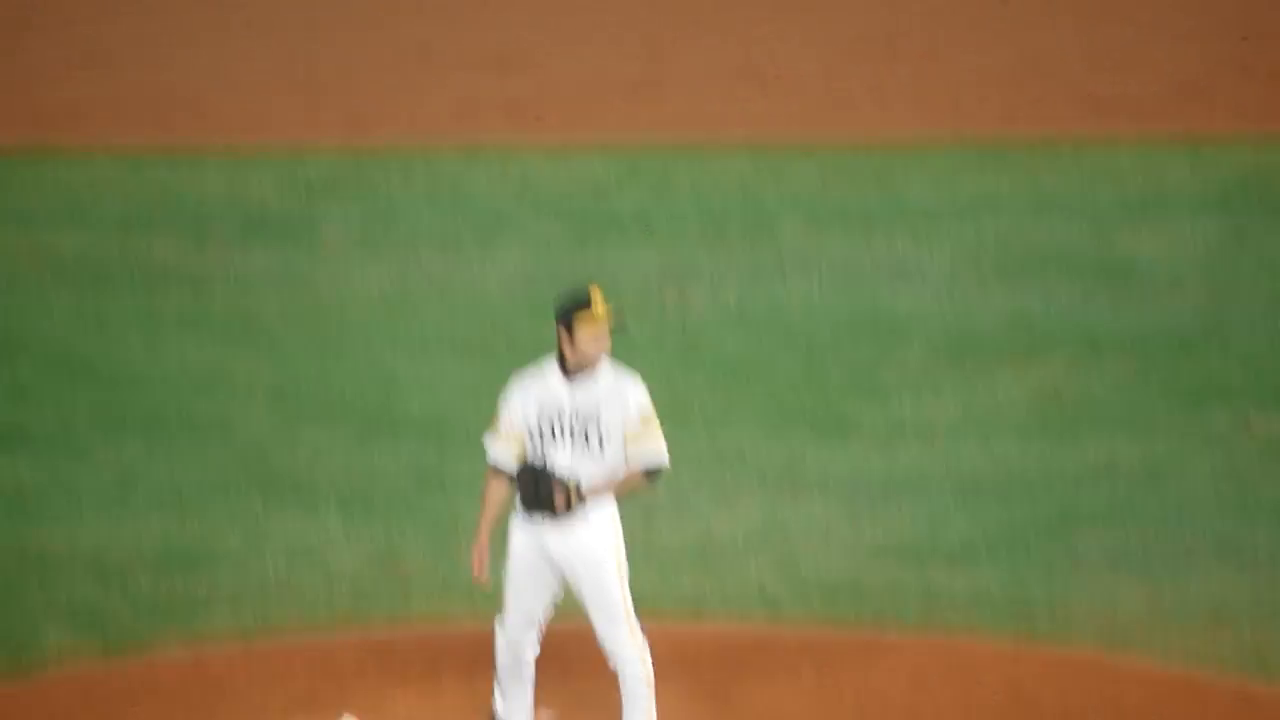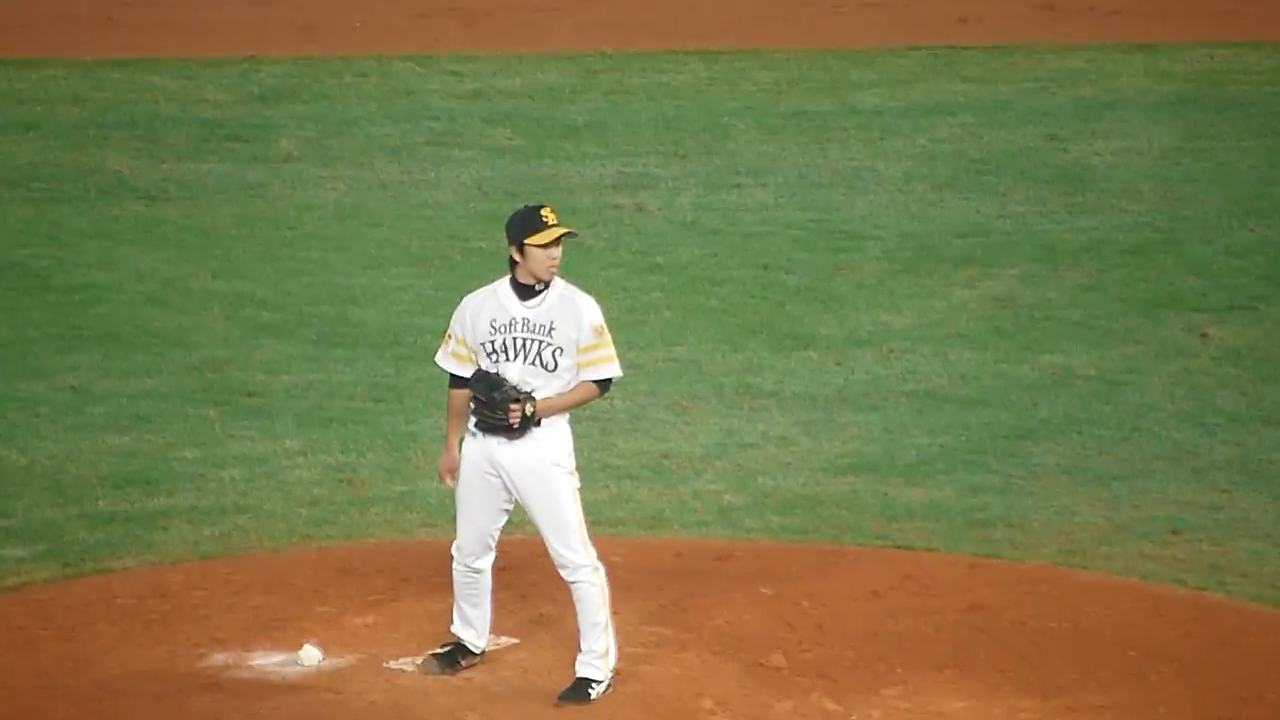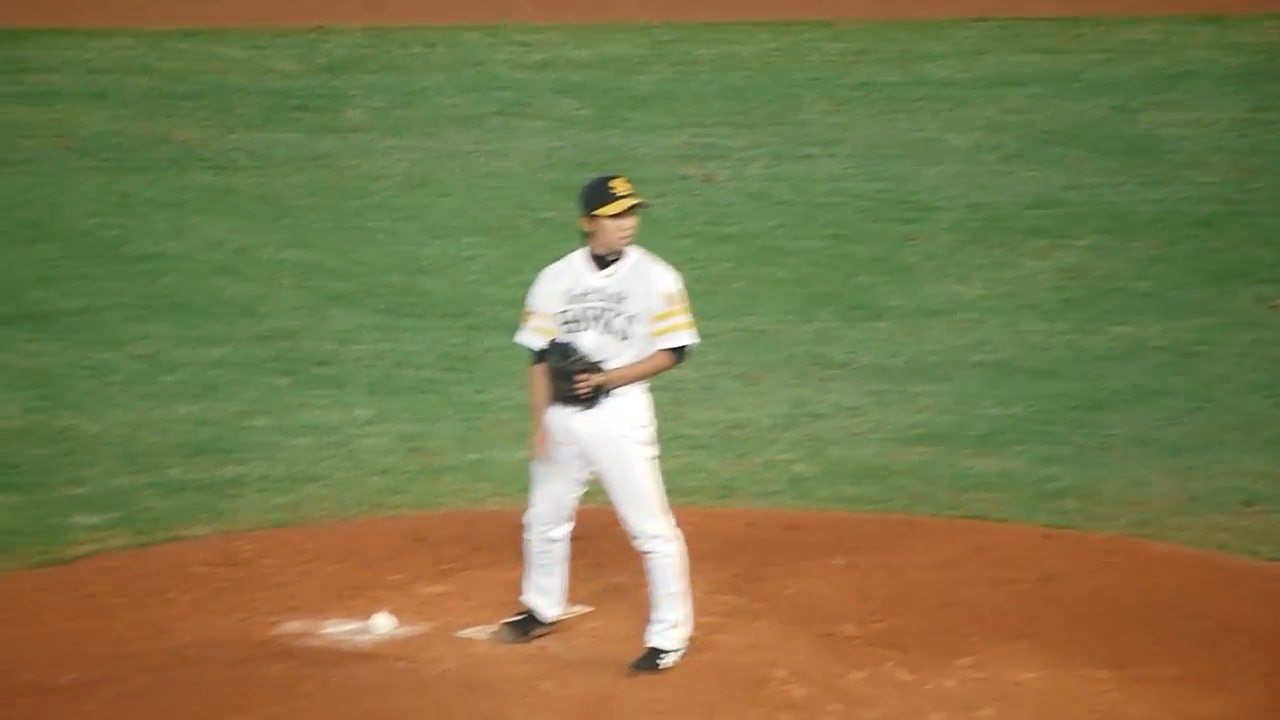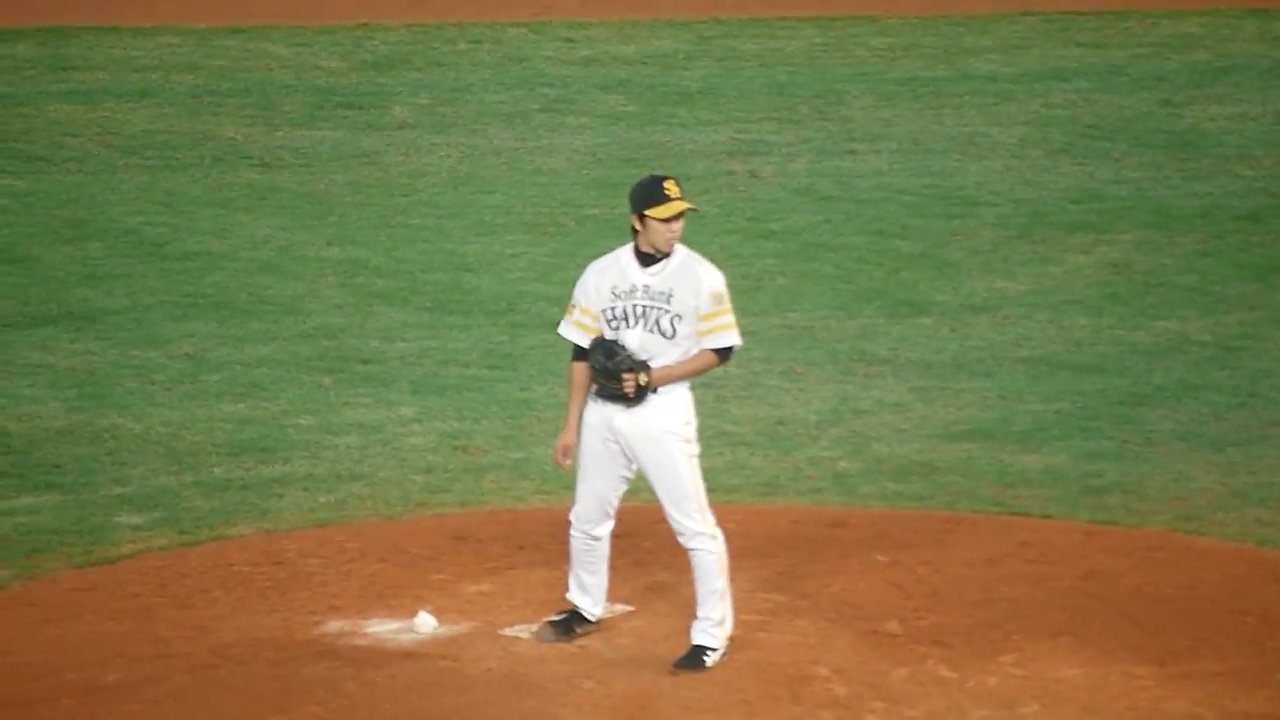
dt=0.4s
person 1, frame 1
left shoulder: (627, 392)
right shoulder: (525, 391)
left elbow: (648, 466)
right elbow: (503, 468)
left wrist: (584, 494)
right wrist: (483, 537)
left hip: (592, 532)
right hip: (531, 531)
left knee: (622, 643)
right knee: (514, 635)
person 1, frame 2
left shoulder: (579, 307)
right shoulder: (476, 306)
left elbow: (598, 381)
right elbow: (460, 380)
left wrist: (538, 408)
right wrist: (451, 446)
left hip: (543, 445)
right hip: (483, 444)
left knee: (576, 558)
right knee: (469, 551)
left ankle: (596, 666)
right ankle: (469, 641)
person 1, frame 3
left shoulder: (655, 276)
right shoulder: (555, 277)
left elbow: (674, 351)
right elbow: (540, 357)
left wrist: (608, 378)
right wrist: (539, 424)
left hip: (621, 414)
right hip: (561, 413)
left knee: (651, 527)
right knee: (544, 520)
left ankle: (669, 634)
right ankle: (541, 609)
person 1, frame 4
left shoulder: (702, 275)
right shoulder: (600, 273)
left elbow: (718, 350)
right elbow: (582, 352)
left wrist: (654, 376)
right wrist: (572, 423)
left hip: (664, 411)
right hip: (603, 411)
left knee: (695, 526)
right knee: (588, 518)
left ankle: (712, 632)
right ankle: (585, 609)
